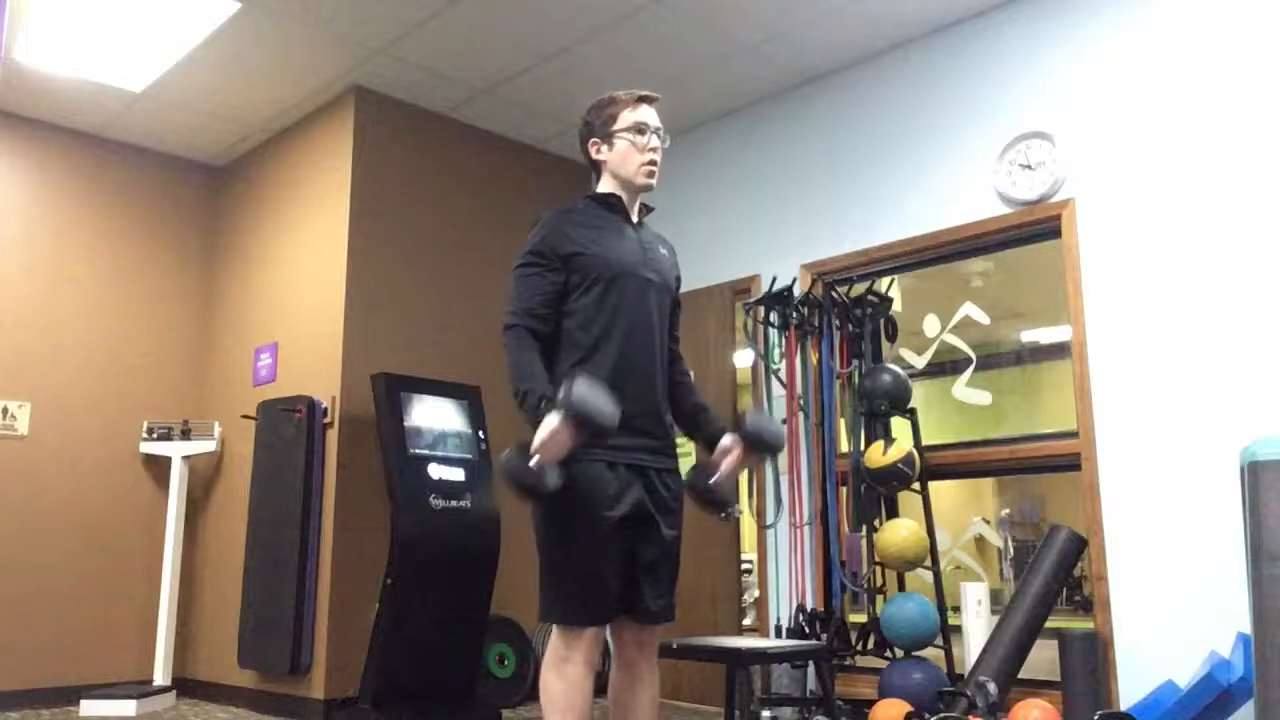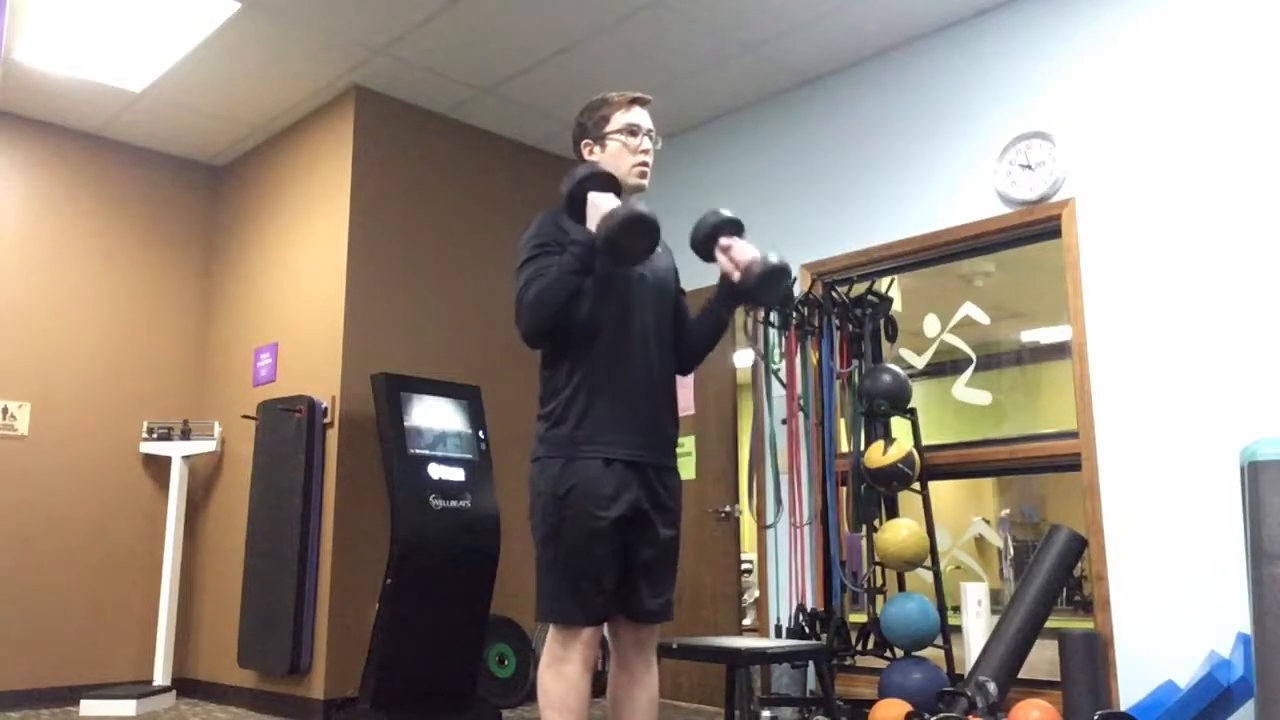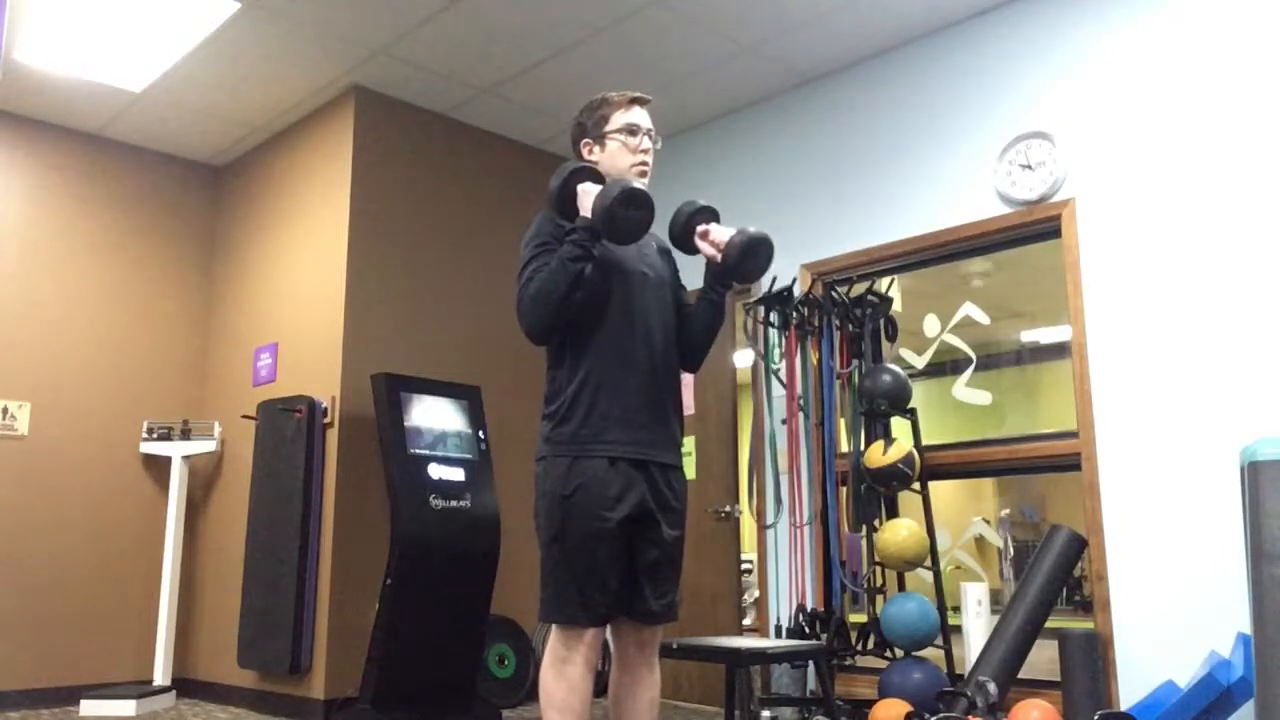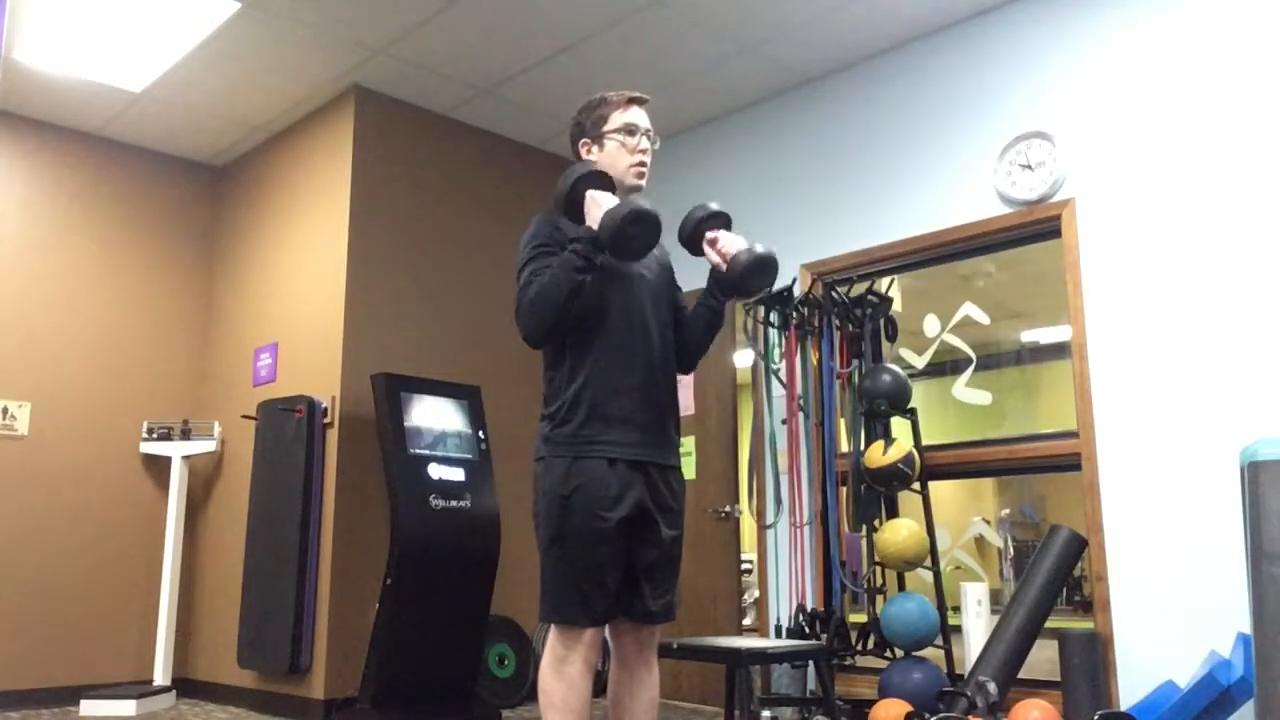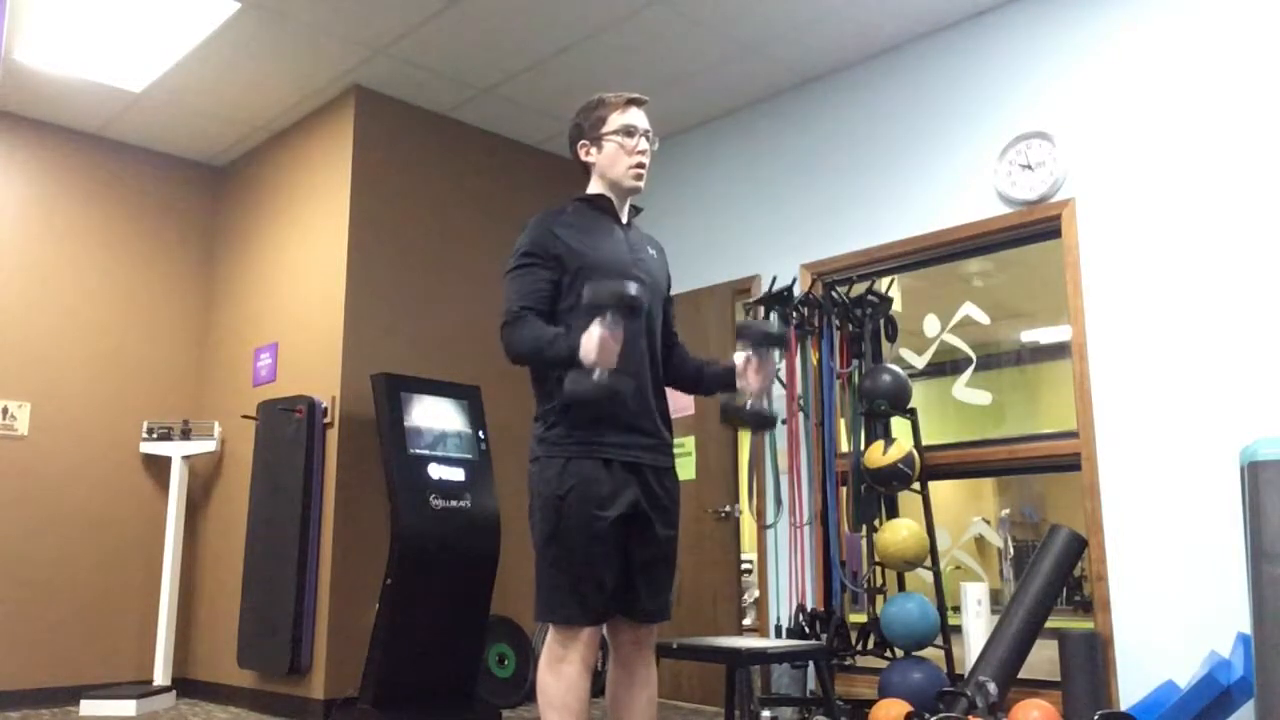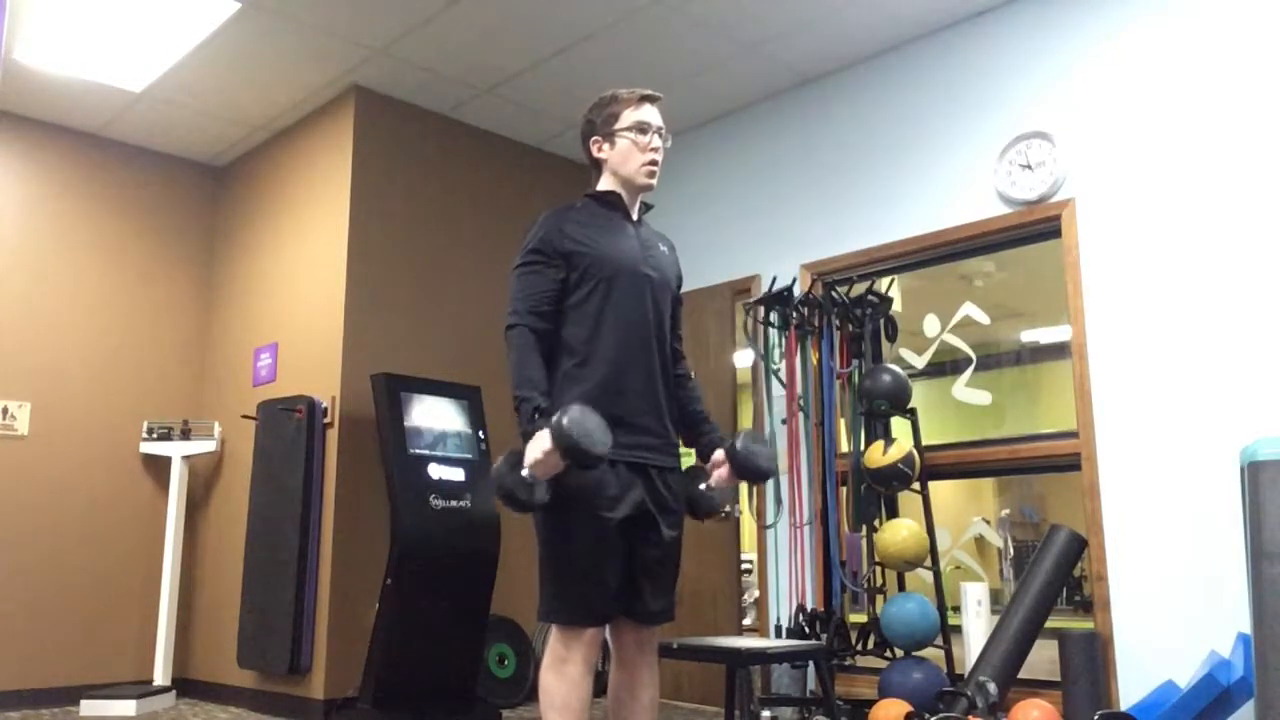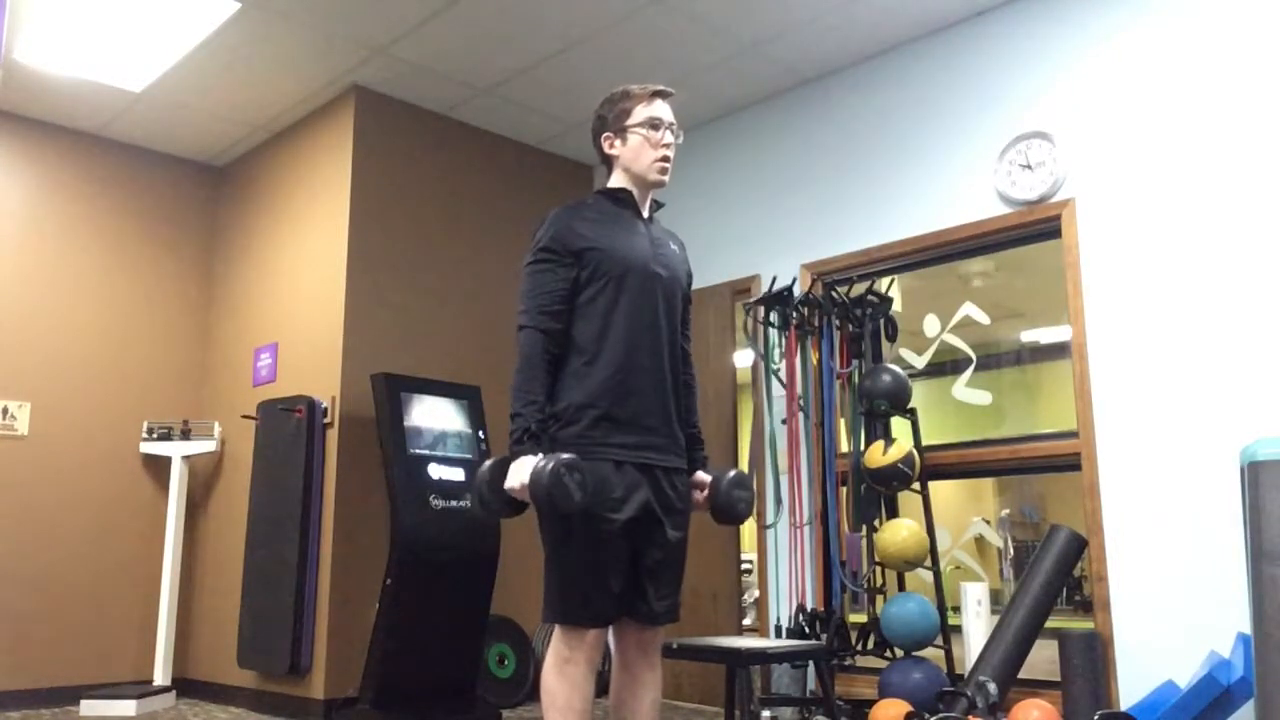
dt=0.5s
person 1, frame 1
left shoulder: (662, 250)
right shoulder: (563, 231)
right elbow: (521, 335)
left wrist: (712, 435)
right wrist: (542, 409)
left hip: (654, 464)
right hip: (584, 461)
left knee: (643, 632)
right knee: (578, 630)
person 1, frame 2
left shoulder: (655, 248)
right shoulder: (559, 227)
left elbow: (681, 354)
right elbow: (533, 321)
left wrist: (729, 291)
right wrist: (589, 242)
left hip: (652, 462)
right hip: (580, 459)
left knee: (640, 631)
right knee: (575, 629)
person 1, frame 3
left shoulder: (656, 247)
right shoulder: (559, 226)
left elbow: (689, 352)
right elbow: (536, 317)
left wrist: (718, 275)
right wrist: (586, 233)
left hip: (657, 461)
right hip: (584, 457)
left knee: (643, 634)
right knee: (577, 631)
person 1, frame 4
left shoulder: (654, 247)
right shoulder: (558, 226)
left elbow: (682, 354)
right elbow: (534, 322)
left wrist: (721, 281)
right wrist: (589, 240)
left hip: (655, 461)
right hip: (583, 457)
left knee: (641, 633)
right knee: (577, 630)
person 1, frame 5
left shoulder: (651, 249)
right shoulder: (553, 231)
right elbow: (517, 330)
left wrist: (728, 375)
right wrist: (574, 348)
left hip: (650, 462)
right hip: (579, 456)
left knee: (639, 632)
right knee: (574, 630)
person 1, frame 6
left shoulder: (663, 249)
right shoulder: (562, 229)
right elbow: (524, 333)
left wrist: (709, 441)
right wrist: (536, 422)
left hip: (656, 465)
right hip: (584, 463)
left knee: (642, 632)
right knee: (578, 630)
person 1, frame 7
left shoulder: (672, 246)
right shoulder: (571, 226)
right elbow: (536, 340)
left wrist: (697, 460)
right wrist: (526, 444)
left hip: (662, 468)
right hip: (589, 461)
left knee: (645, 634)
right knee: (580, 631)
